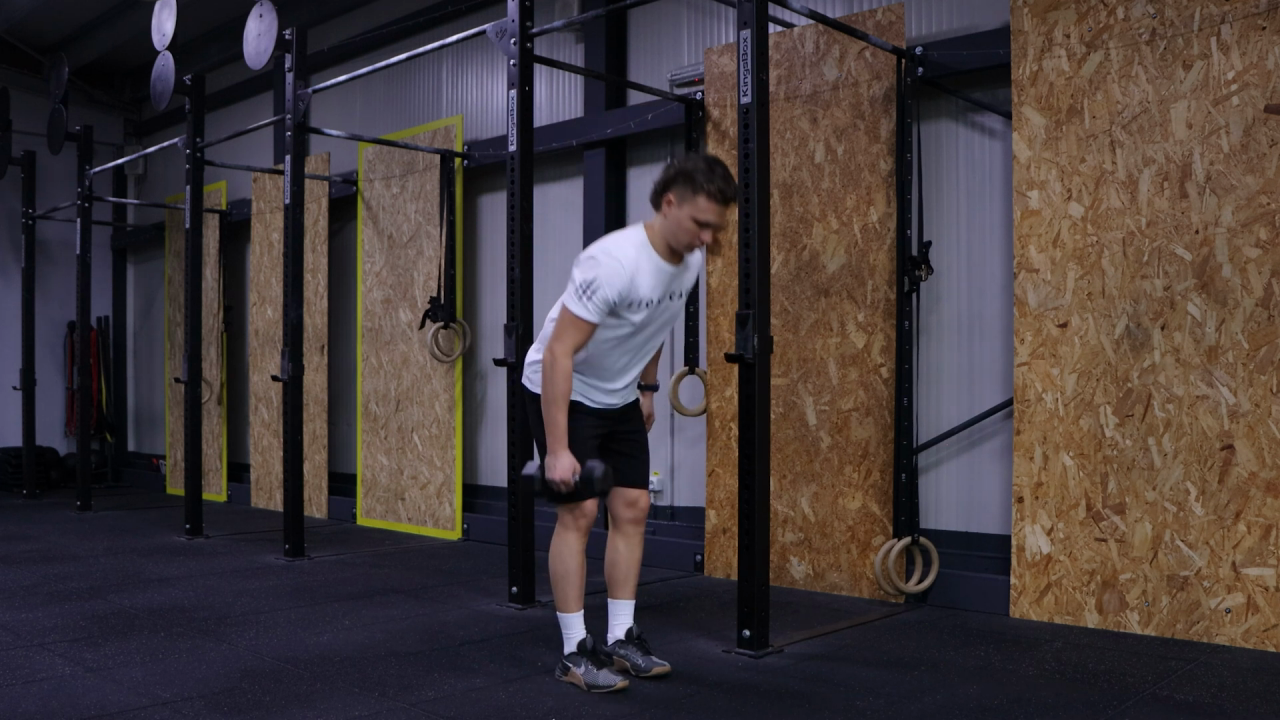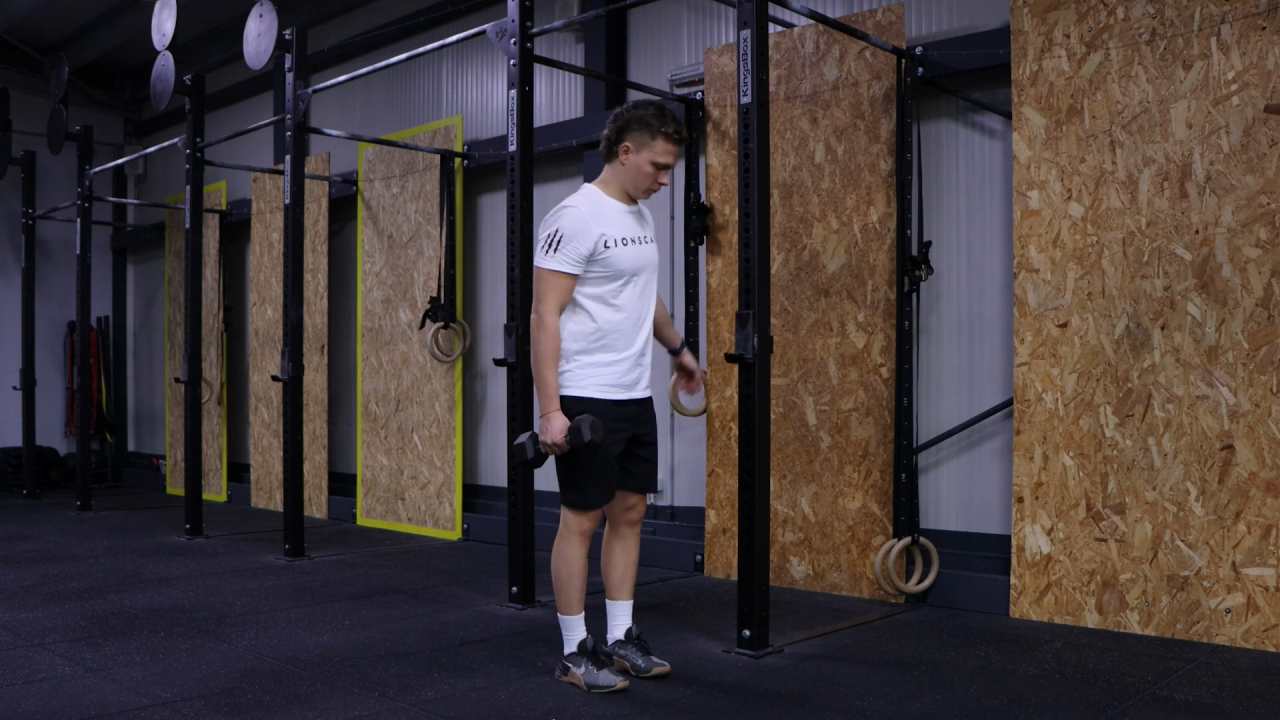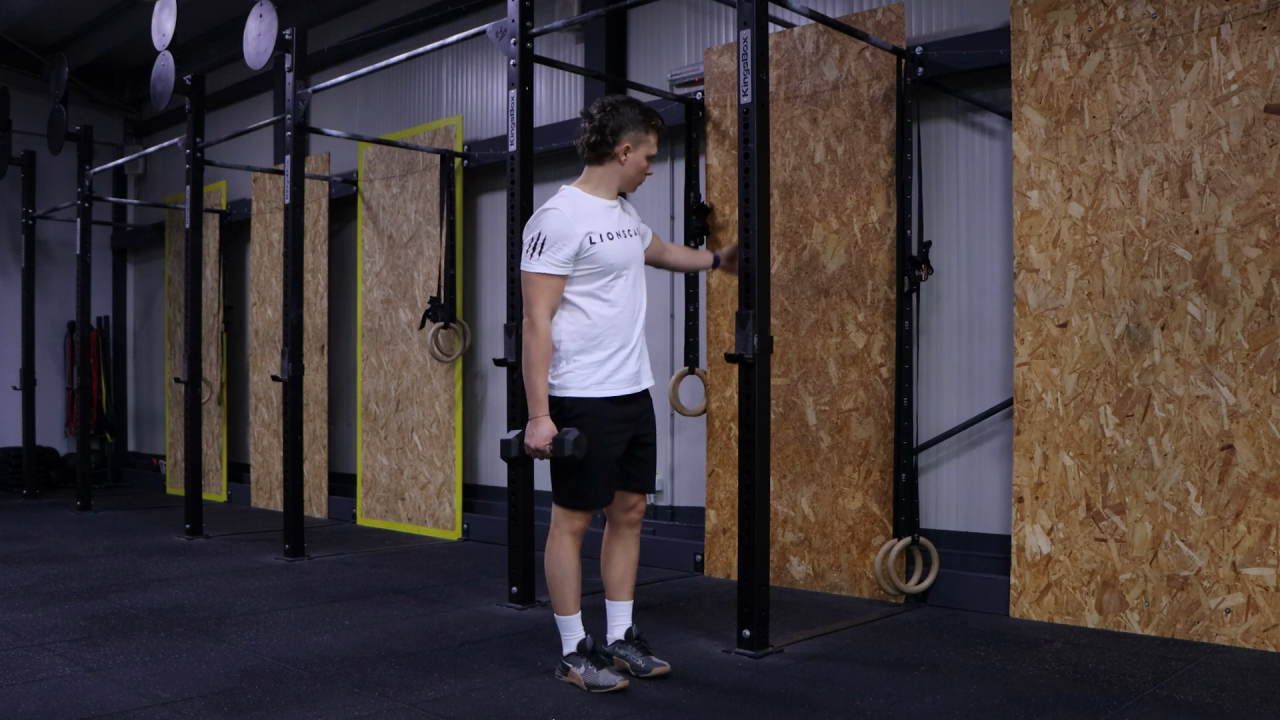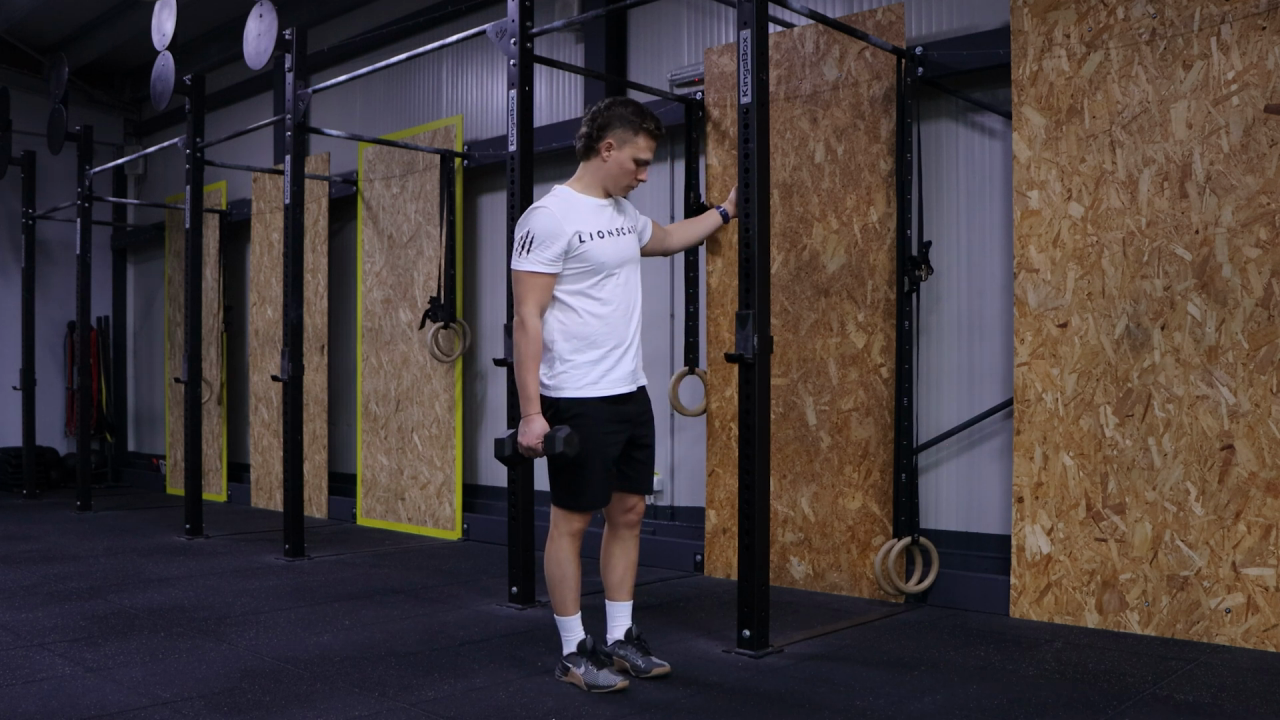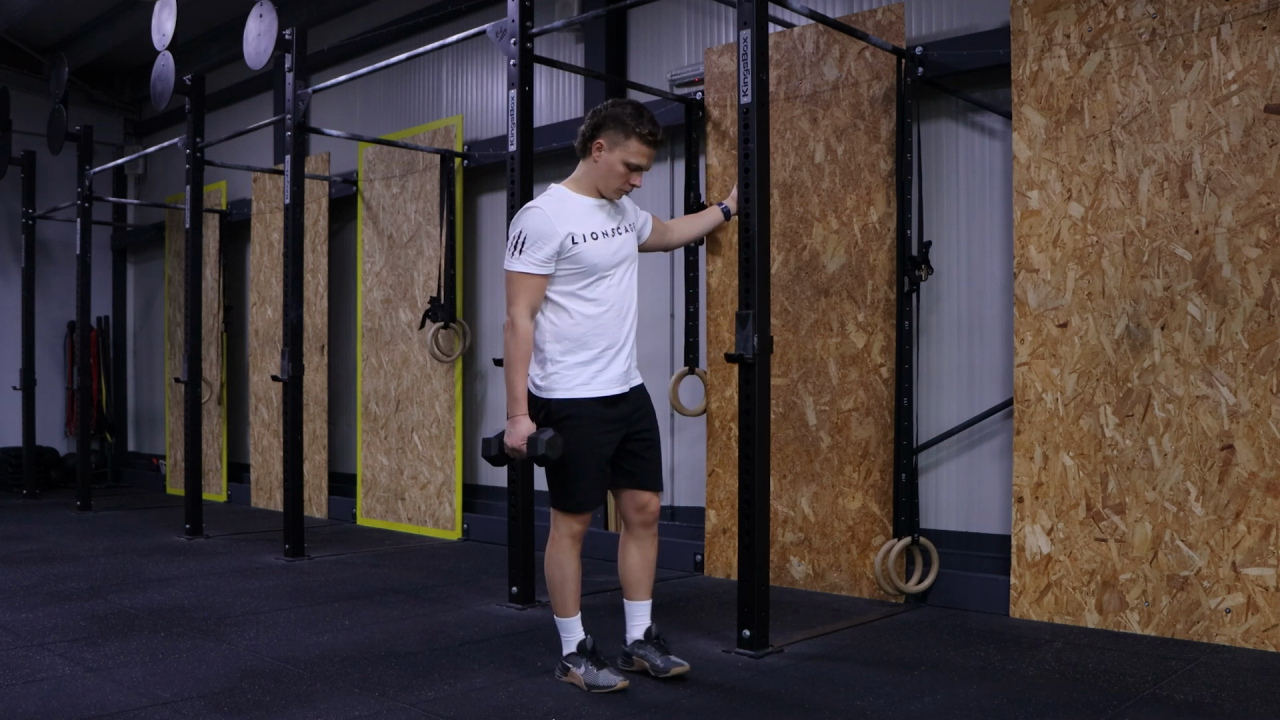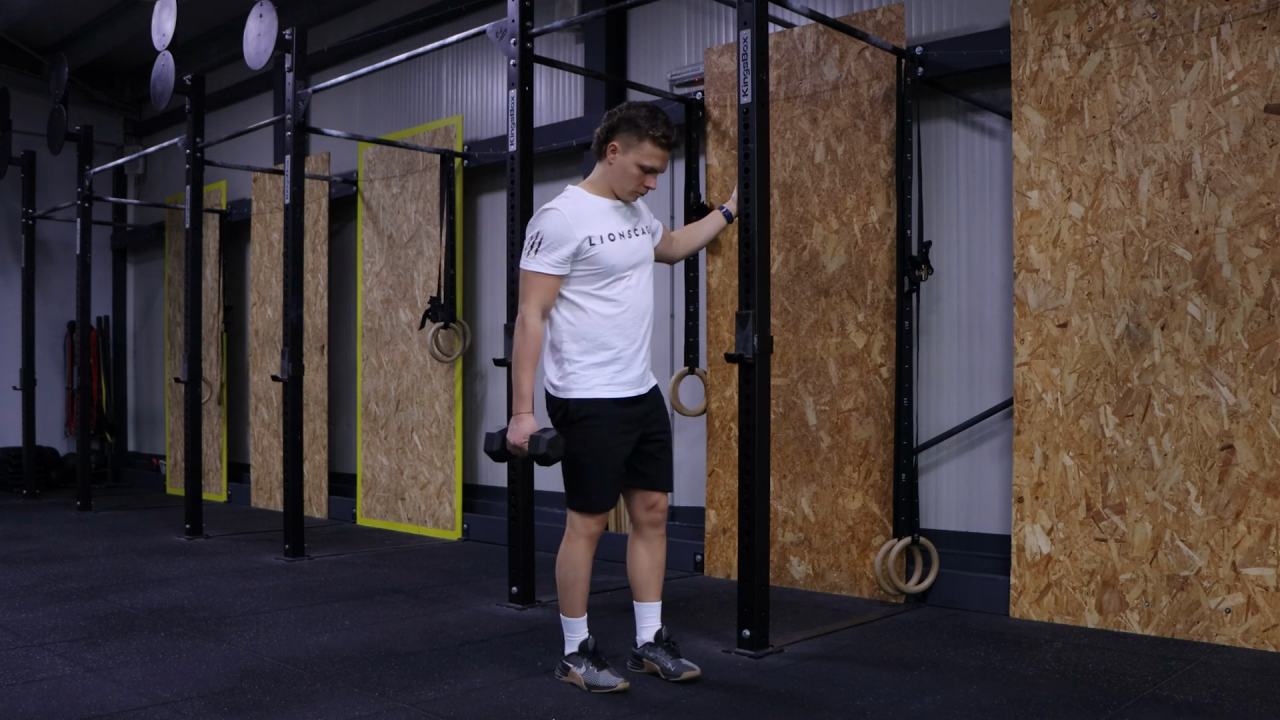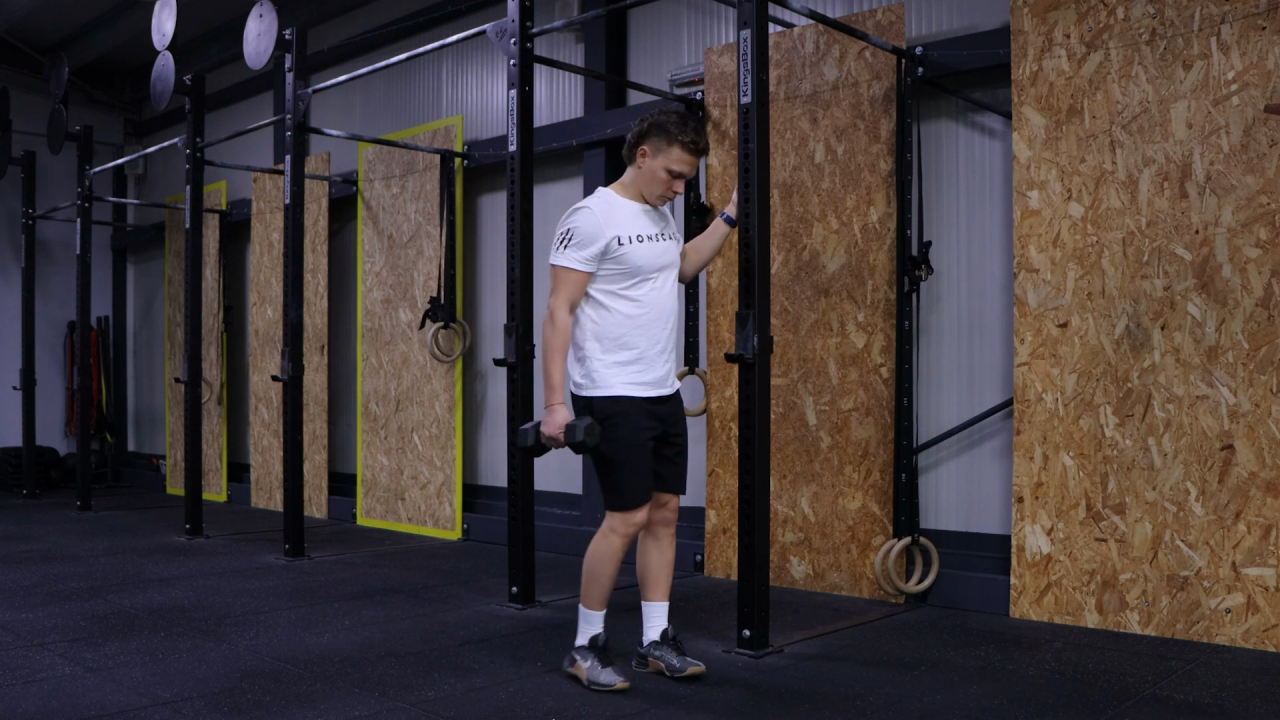
dt=0.4s
person 1, frame 1
left shoulder: (688, 263)
right shoulder: (614, 263)
right elbow: (558, 354)
left wrist: (648, 387)
right wrist: (557, 449)
left hip: (618, 398)
right hip: (567, 396)
left knee: (632, 509)
right knee: (579, 514)
left ankle: (621, 638)
right ankle: (575, 650)
person 1, frame 2
left shoulder: (640, 218)
right shoulder: (576, 217)
right elbow: (546, 316)
left wrist: (678, 348)
right wrist: (551, 408)
left hip: (636, 396)
right hip: (587, 399)
left knee: (629, 514)
right knee: (581, 519)
left ankle: (620, 639)
right ankle: (575, 651)
person 1, frame 3
left shoulder: (622, 214)
right shoulder: (560, 218)
left elbow: (658, 250)
right elbow: (537, 321)
left wrist: (714, 256)
right wrist: (538, 414)
left hip: (633, 393)
right hip: (583, 400)
left knee: (628, 513)
right knee: (572, 521)
left ankle: (620, 638)
right ankle: (573, 650)
person 1, frame 4
left shoulder: (621, 213)
right shoulder: (551, 216)
left elbow: (666, 238)
right elbow: (528, 319)
left wrist: (727, 210)
right wrist: (531, 412)
left hip: (630, 393)
right hip: (579, 400)
left knee: (628, 514)
right knee: (571, 522)
left ankle: (619, 638)
right ankle: (574, 651)
person 1, frame 5
left shoulder: (621, 210)
right shoulder: (544, 217)
left elbow: (667, 233)
right elbow: (518, 319)
left wrist: (729, 206)
right wrist: (518, 413)
left hip: (628, 391)
right hip: (572, 400)
left knee: (643, 512)
right knee: (572, 524)
left ankle: (640, 638)
right ankle: (574, 651)
person 1, frame 6
left shoulder: (635, 212)
right shoulder: (562, 218)
left elbow: (671, 246)
right elbow: (531, 317)
left wrist: (730, 209)
right wrist: (522, 410)
left hip: (643, 392)
right hip: (588, 400)
left knee: (652, 512)
right knee: (588, 524)
left ankle: (650, 642)
right ankle: (576, 651)
person 1, frame 7
left shoulder: (660, 217)
right shoulder: (593, 217)
left elbow: (684, 265)
right elbow: (559, 312)
left wrist: (732, 215)
right wrist: (556, 401)
left hip: (663, 393)
right hip: (611, 396)
left knee: (663, 514)
right knee: (627, 519)
left ankle: (654, 640)
right ankle: (586, 645)
